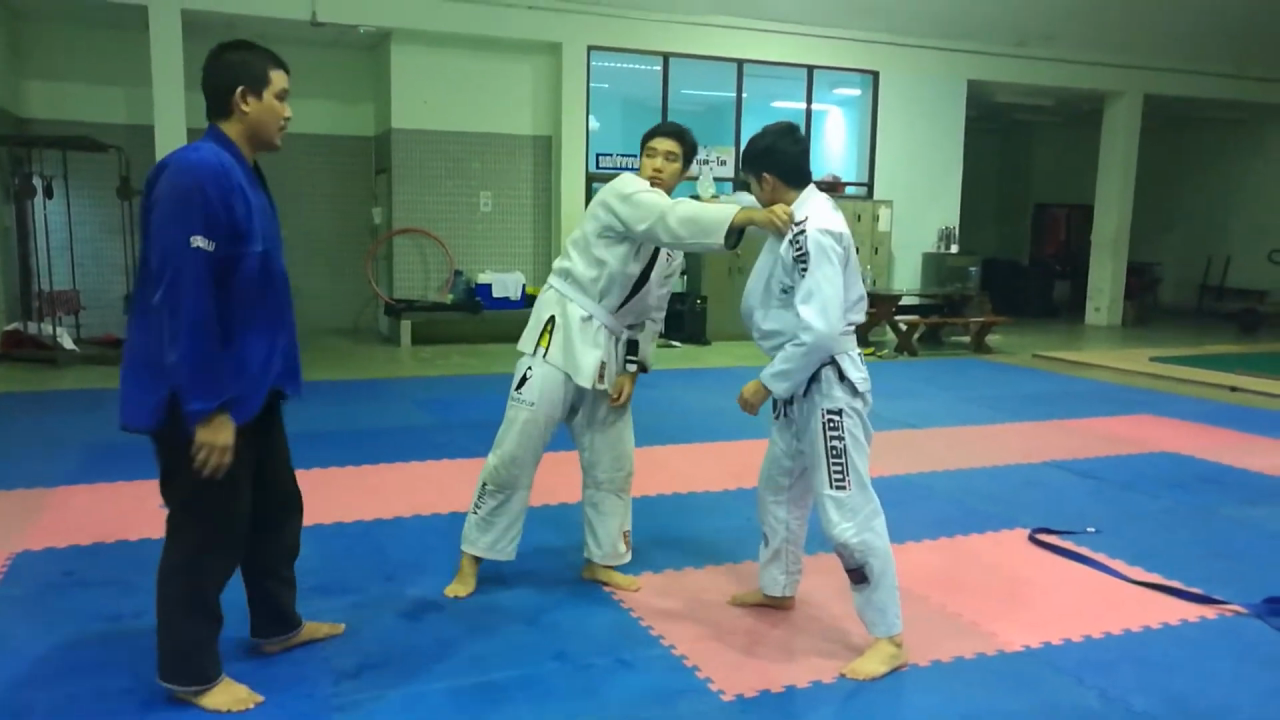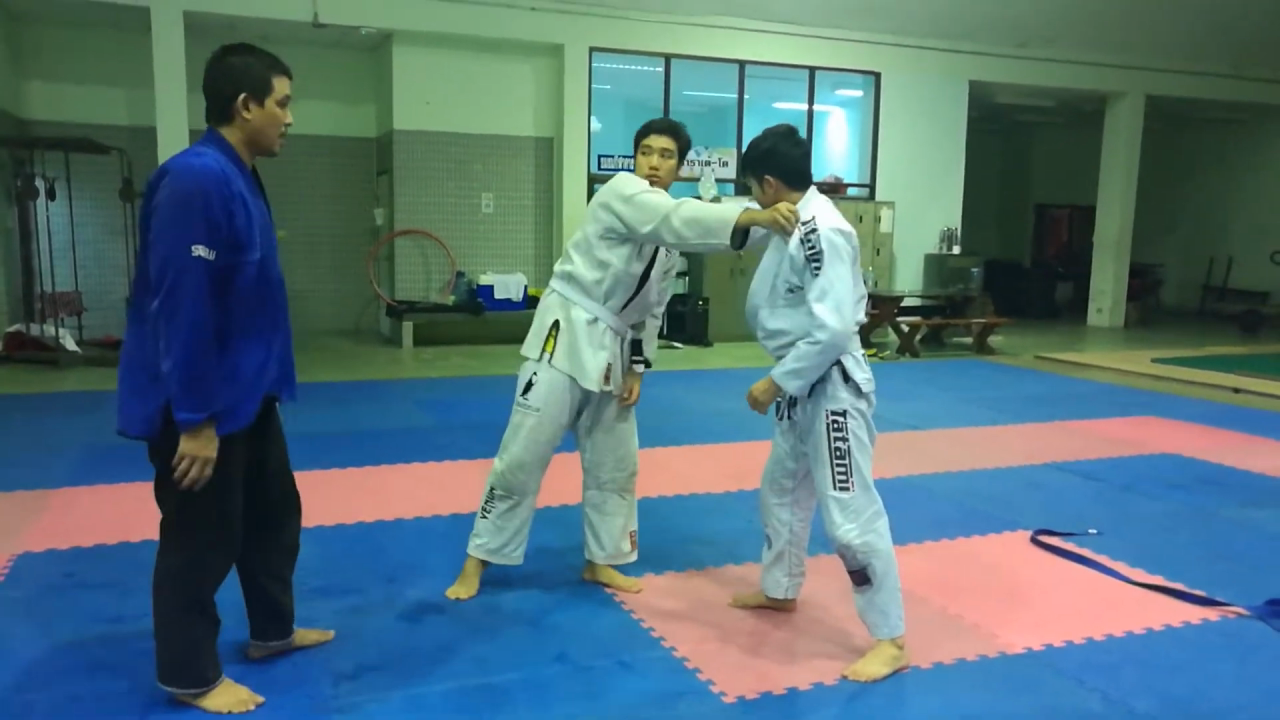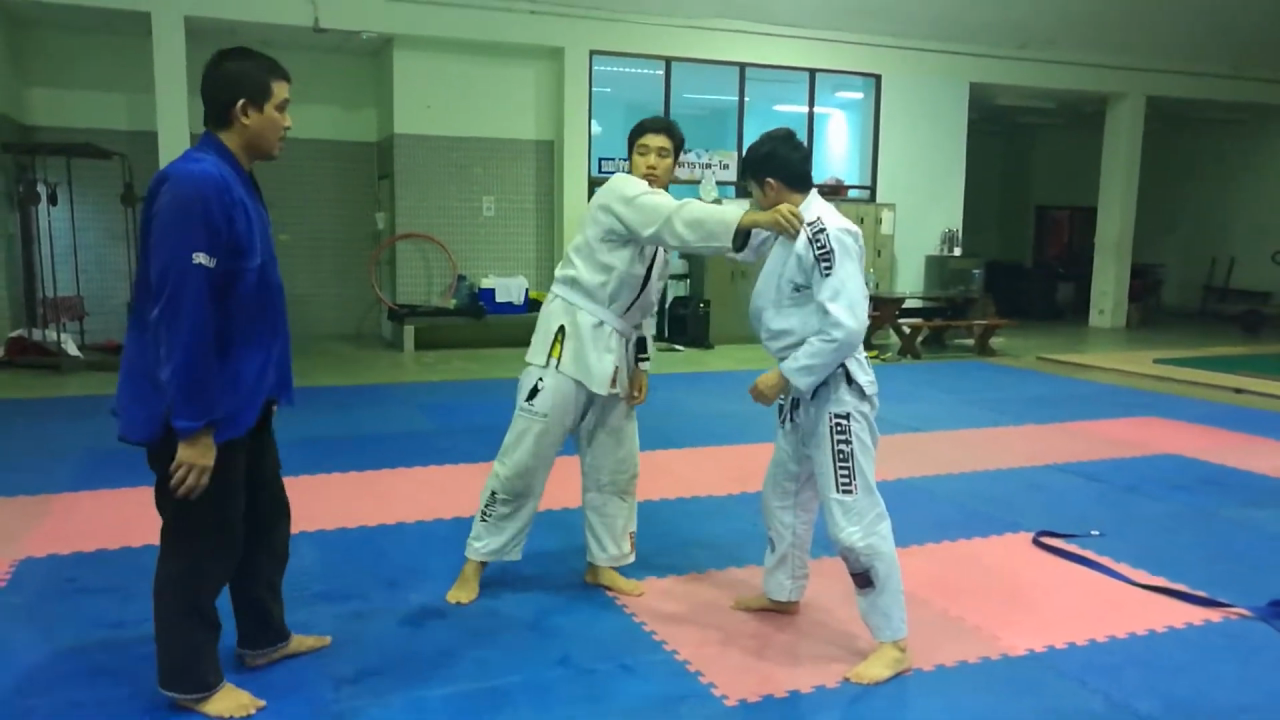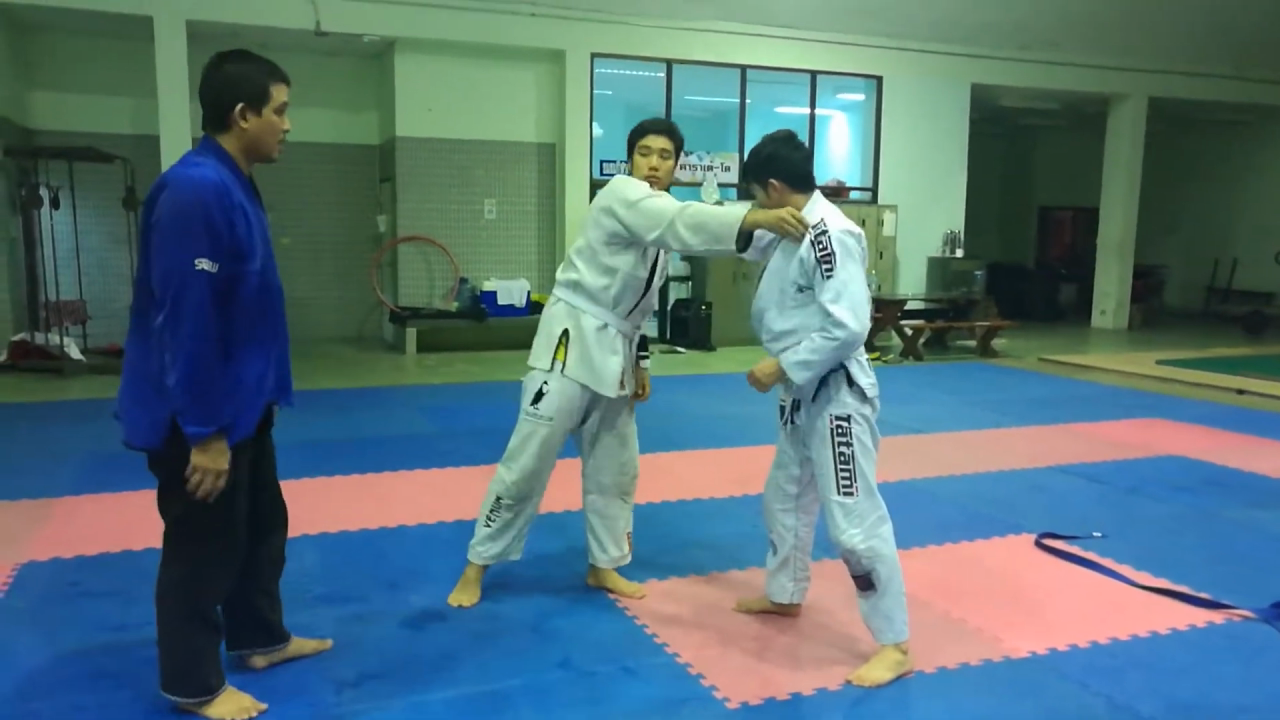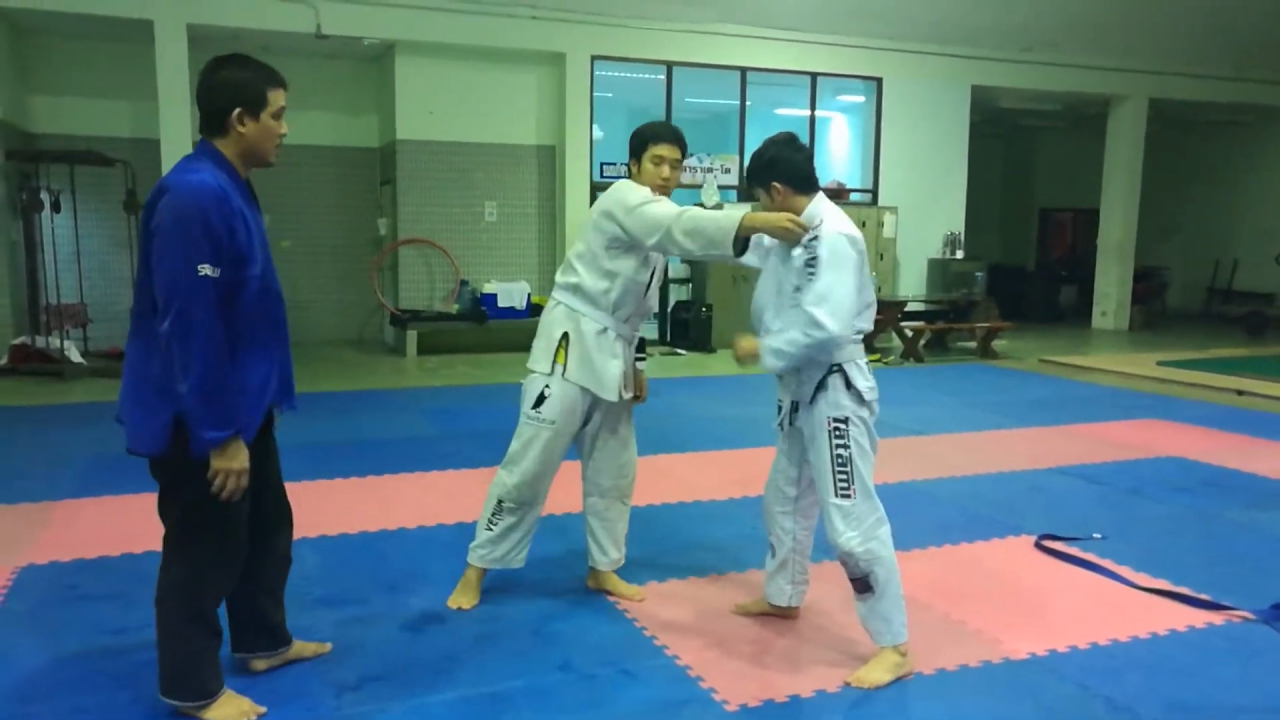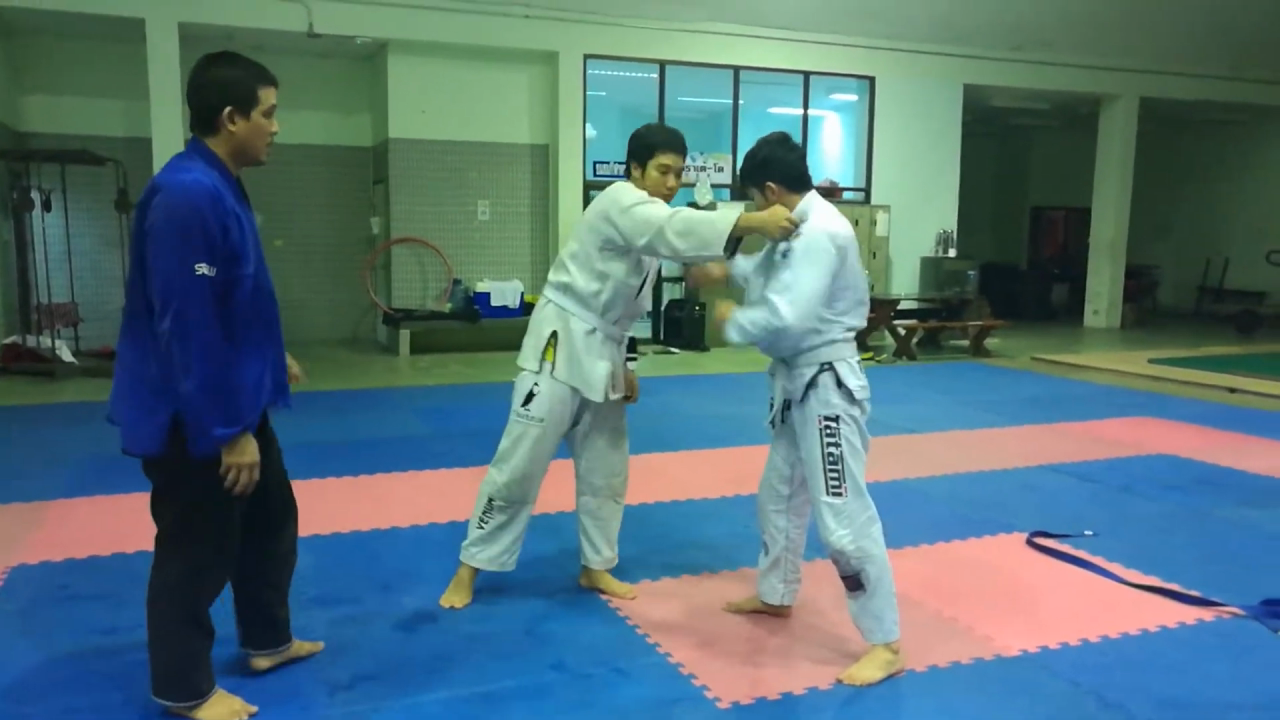
dt=0.1s
person 1, frame 1
left shoulder: (241, 175)
right shoulder: (196, 175)
right elbow: (182, 302)
right wrist: (208, 409)
left hip: (249, 387)
right hip: (203, 398)
left knee: (276, 507)
right knee: (208, 531)
left ankle: (277, 624)
person 1, frame 2
left shoulder: (237, 177)
right shoulder: (196, 181)
right elbow: (180, 308)
right wrist: (195, 419)
left hip: (242, 389)
right hip: (197, 402)
left knee: (274, 512)
right knee: (202, 536)
left ankle: (271, 629)
person 1, frame 3
left shoulder: (233, 182)
right shoulder: (196, 187)
right elbow: (180, 315)
right wrist: (193, 426)
left hip: (240, 396)
right hip: (198, 408)
left knee: (265, 519)
right knee: (202, 541)
left ankle: (263, 637)
person 1, frame 4
left shoulder: (231, 184)
right shoulder: (196, 192)
right elbow: (183, 321)
right wrist: (205, 431)
left hip: (239, 398)
right hip: (198, 410)
left knee: (263, 523)
right knee: (204, 545)
left ankle: (260, 639)
person 1, frame 5
left shoulder: (227, 188)
right shoulder: (195, 199)
right elbow: (189, 327)
right wrist: (219, 435)
left hip: (240, 401)
right hip: (201, 415)
left knee: (267, 525)
right knee: (206, 548)
left ankle: (263, 642)
person 1, frame 6
left shoulder: (215, 185)
right shoulder: (188, 198)
right elbow: (188, 325)
left wrist: (265, 356)
right wrist: (229, 430)
left hip: (228, 398)
right hip: (191, 413)
left knee: (271, 517)
right knee: (197, 549)
left ankle: (267, 639)
person 2, frame 1
left shoulder: (813, 235)
right shoulder: (806, 210)
left elbow: (819, 331)
left wrist: (765, 385)
left hip: (828, 382)
right hip: (803, 382)
left knee: (847, 511)
right knee: (779, 486)
left ankle: (888, 638)
right ankle: (777, 587)
person 2, frame 2
left shoulder: (822, 232)
right shoulder: (792, 220)
left elbow: (833, 330)
right elbow: (749, 230)
left wrist: (775, 383)
left hip: (833, 385)
right hip: (801, 386)
left knee: (851, 513)
right knee: (781, 490)
left ankle: (890, 640)
right ankle: (780, 589)
person 2, frame 3
left shoulder: (828, 233)
left elbow: (845, 328)
right elbow: (742, 240)
left wrist: (783, 378)
left hip: (836, 387)
right hip: (804, 388)
left knee: (854, 515)
right knee: (784, 493)
left ankle: (893, 642)
right ankle: (783, 591)
person 2, frame 4
left shoulder: (833, 234)
left elbow: (845, 327)
right elbow: (752, 240)
left wrist: (783, 367)
left hip: (837, 389)
right hip: (806, 389)
left knee: (855, 518)
right knee: (786, 495)
left ankle: (895, 645)
right ankle: (784, 594)
person 2, frame 5
left shoulder: (831, 236)
right shoulder: (801, 227)
left elbow: (826, 329)
right elbow: (760, 246)
left wrist: (763, 351)
left hip: (835, 391)
right hip: (804, 391)
left knee: (853, 520)
right knee: (786, 497)
left ankle: (894, 647)
right ankle: (783, 596)
person 2, frame 6
left shoulder: (816, 232)
right shoulder: (809, 224)
left elbow: (786, 319)
right elbow: (772, 272)
left wrist: (731, 319)
right wrist: (725, 273)
left hip: (826, 387)
right hip: (800, 385)
left knee: (844, 517)
right knee: (780, 495)
left ankle: (885, 644)
right ankle: (776, 594)
person 3, frame 1
left shoulder: (671, 247)
right shoulder: (623, 192)
left elbow: (649, 314)
right elbow: (672, 218)
left wrist: (632, 370)
right wrist: (752, 216)
left hip: (608, 349)
right hip: (561, 336)
left knee: (613, 462)
right knee: (515, 455)
left ankle: (601, 559)
right ankle: (472, 559)
person 3, frame 2
left shoulder: (664, 240)
right shoulder: (620, 191)
right elbow: (678, 219)
left wrist: (637, 369)
right wrist: (754, 216)
left hip: (611, 351)
right hip: (566, 339)
left knee: (615, 465)
right knee: (522, 458)
left ankle: (601, 561)
right ankle: (478, 560)
person 3, frame 3
left shoulder: (662, 234)
right shoulder: (619, 192)
right elbow: (679, 220)
left wrist: (640, 366)
right wrist: (756, 218)
left hip: (614, 353)
right hip: (569, 343)
left knee: (616, 466)
right knee: (524, 462)
left ankle: (602, 563)
right ankle: (477, 563)
person 3, frame 4
left shoulder: (656, 219)
right shoulder: (621, 194)
right elbow: (682, 223)
left wrist: (638, 364)
right wrist: (759, 218)
left hip: (612, 354)
right hip: (572, 344)
left knee: (615, 469)
right knee: (527, 464)
left ankle: (602, 566)
right ankle: (478, 565)
person 3, frame 5
left shoulder: (656, 223)
right shoulder: (622, 199)
right elbow: (680, 228)
left wrist: (635, 365)
right wrist: (757, 221)
left hip: (611, 356)
right hip: (571, 348)
left knee: (613, 471)
right knee: (529, 468)
left ankle: (602, 568)
right ankle: (479, 568)
person 3, frame 6
left shoulder: (650, 222)
right shoulder: (620, 202)
right elbow: (674, 233)
left wrist: (625, 364)
right wrist: (752, 221)
left hip: (601, 355)
right hip: (561, 347)
left knee: (606, 470)
right knee: (519, 467)
left ankle: (595, 567)
right ankle: (470, 569)
